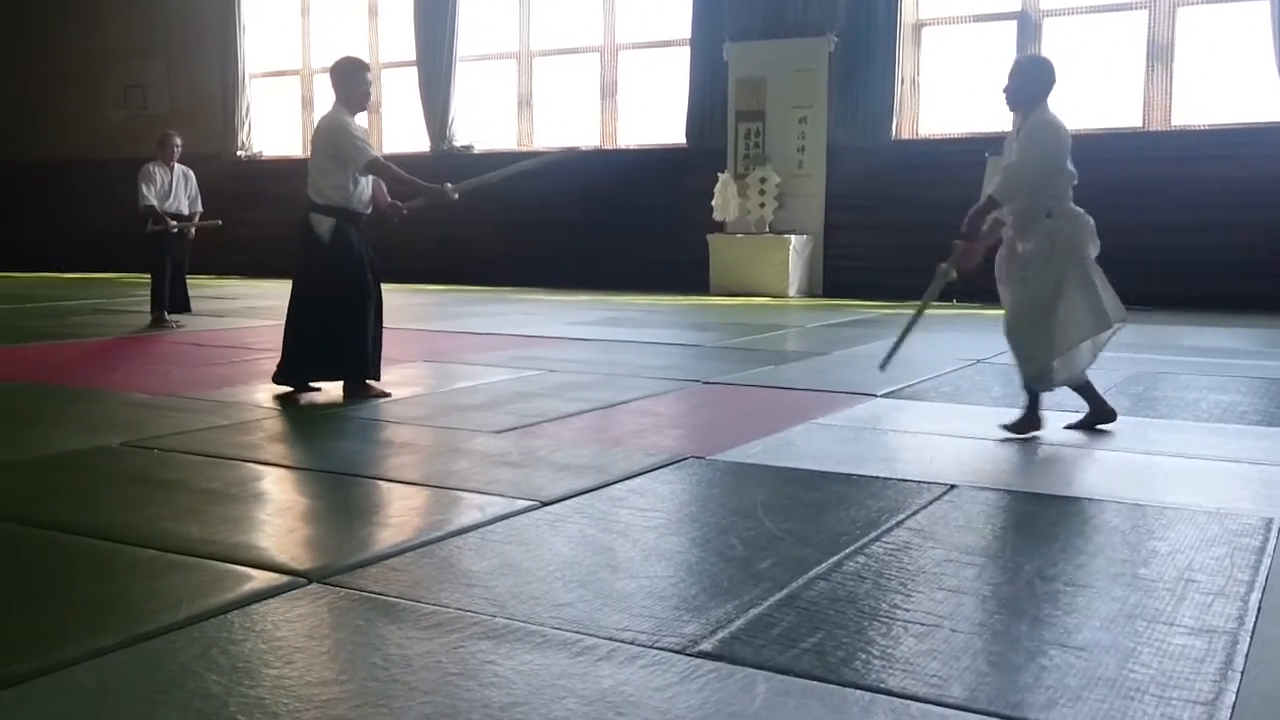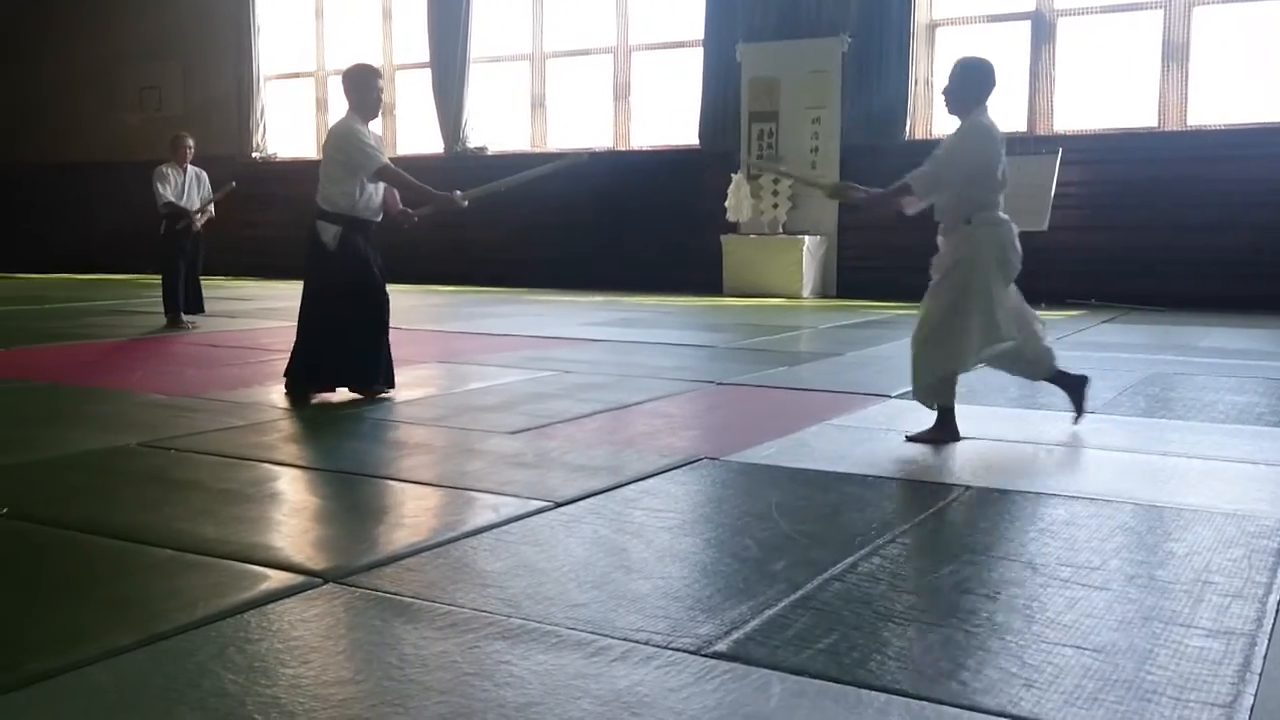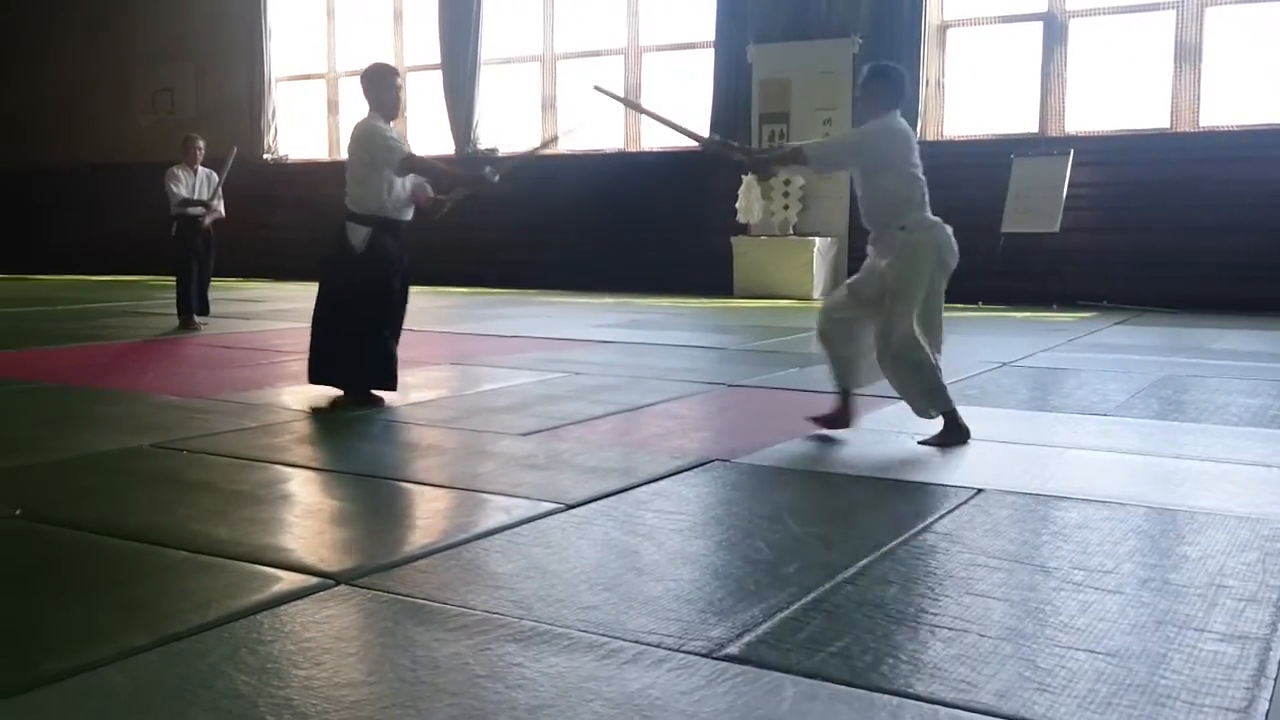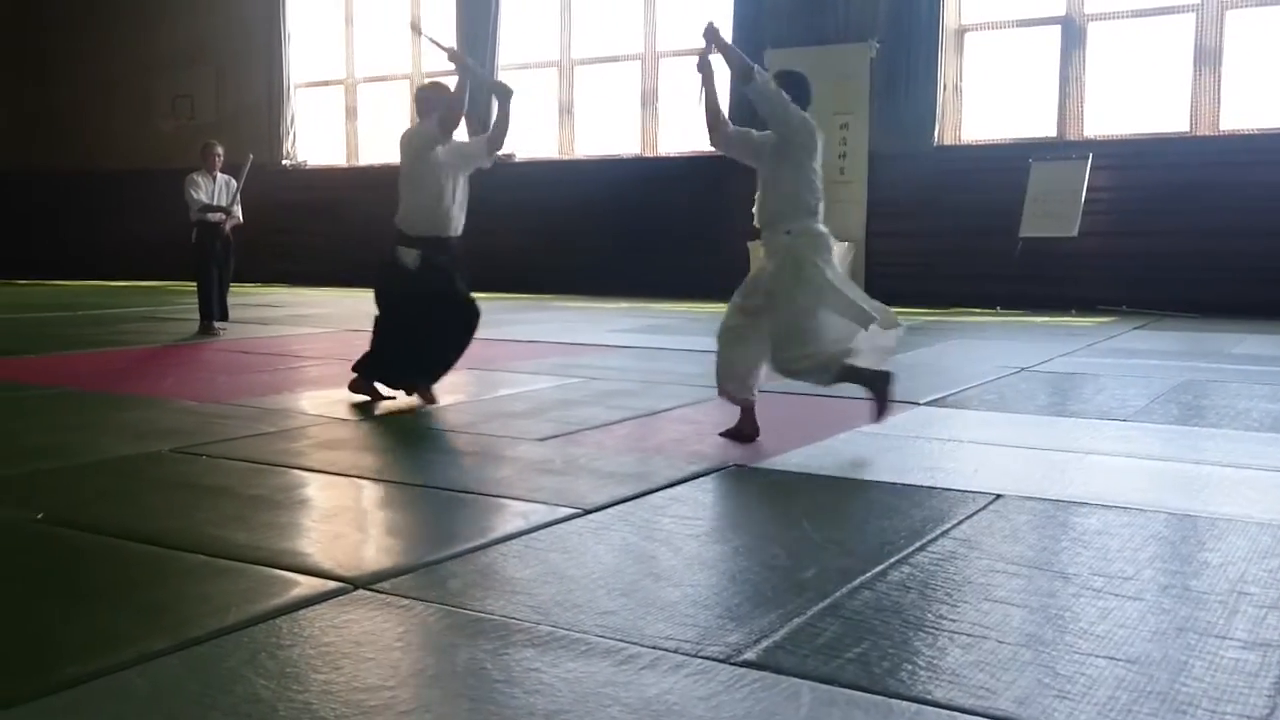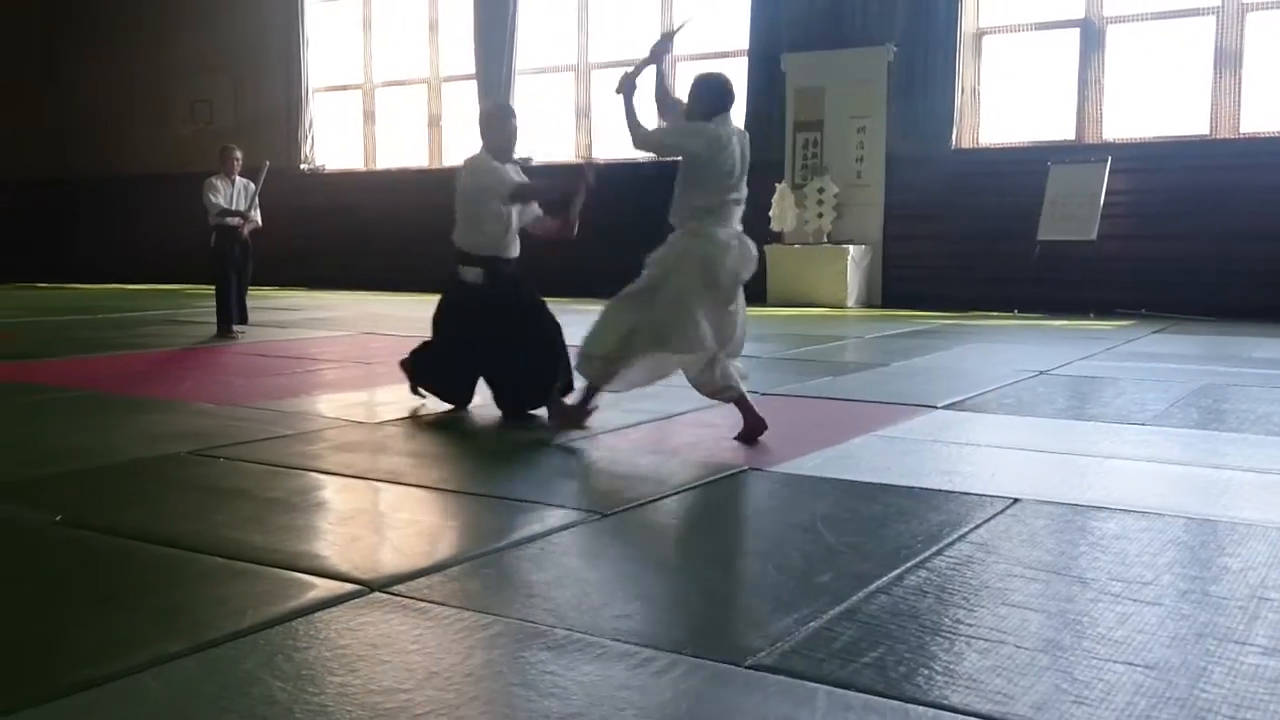
dt=0.2s
person 1, frame 1
left shoulder: (1046, 132)
right shoulder: (1024, 133)
left elbow: (1010, 187)
right elbow: (1011, 198)
left wrist: (971, 229)
right wrist: (981, 238)
left hip: (1055, 237)
right hip: (1030, 239)
left knee: (1026, 324)
right knee: (1031, 328)
left ankle: (1032, 410)
right ankle: (1097, 406)
person 1, frame 2
left shoulder: (976, 135)
right shoulder: (971, 134)
left elbow: (928, 179)
right elbow: (934, 187)
left wrist: (873, 199)
right wrist: (873, 196)
left hip: (977, 244)
right hip: (969, 244)
left knee: (938, 333)
right knee: (995, 336)
left ankle: (945, 423)
right ankle: (1069, 383)
person 1, frame 3
left shoulder: (885, 134)
right shoulder: (883, 135)
left elbow: (820, 154)
right elbow: (829, 156)
left wrist: (762, 160)
right wrist: (771, 162)
left hip: (911, 248)
right hip: (897, 248)
left knee: (901, 342)
right knee: (838, 319)
left ankle: (954, 424)
right ankle: (844, 408)
person 1, frame 4
left shoulder: (800, 132)
right shoulder: (776, 144)
left elbow: (754, 82)
right elbow: (724, 138)
left wrist: (720, 44)
right wrist: (708, 80)
left hip: (796, 251)
right hip: (785, 250)
left knee: (793, 348)
right knee: (741, 331)
left ankle: (873, 380)
right ankle: (746, 419)
person 1, frame 5
left shoulder: (708, 137)
right shoulder: (736, 138)
left elbow: (643, 139)
right elbow: (679, 113)
left wrist: (629, 95)
right wrist: (656, 67)
left hip: (694, 251)
right hip: (724, 250)
left knee: (627, 323)
right knee: (709, 344)
left ankle: (582, 407)
right ankle: (750, 416)
person 2, frame 1
left shoulder: (349, 126)
right shoulder: (336, 126)
left elbow: (370, 175)
right elbow: (379, 167)
left wrist: (384, 203)
right wrist: (428, 190)
left hip: (340, 225)
right hip: (334, 226)
left knee: (318, 301)
right knee: (354, 300)
left ankle: (298, 371)
right ankle: (355, 378)
person 2, frame 2
left shoulder: (369, 135)
right shoulder: (347, 133)
left elbow: (382, 182)
right elbow: (389, 174)
left wrist: (396, 209)
right wrist: (438, 198)
left hip: (353, 233)
right hip: (340, 234)
left knee: (328, 308)
right knee: (367, 304)
left ankle: (305, 379)
right ankle: (363, 377)
person 2, frame 3
left shoulder: (391, 134)
right shoulder: (370, 132)
left elbow: (414, 177)
right elbow: (416, 164)
left wrist: (427, 197)
right wrist: (463, 178)
left hip: (386, 235)
right hip: (369, 235)
right knee: (374, 311)
left ankle: (350, 381)
right ankle: (356, 385)
person 2, frame 4
left shoulder: (456, 148)
right shoulder: (415, 141)
left elbow: (493, 145)
right elbow: (450, 121)
left wrist: (503, 103)
right wrist: (466, 75)
left hip: (440, 252)
right hip: (419, 254)
person 2, frame 5
left shoulder: (512, 172)
right shoulder: (477, 170)
left elbow: (534, 221)
right elbow: (521, 193)
left wrist: (565, 223)
right wrist: (573, 186)
left hip: (499, 269)
right hip: (480, 272)
person 3, frame 1
left shoulder: (187, 173)
right shoulder: (149, 171)
left elbow: (195, 204)
right elbow: (147, 203)
left wrist: (192, 225)
right wrist: (165, 220)
left hip: (181, 226)
right hip: (159, 226)
left knee: (178, 271)
right knee: (162, 269)
left ankle: (162, 313)
right ankle: (160, 313)
person 3, frame 2
left shoulder: (200, 174)
right shoulder: (163, 172)
left elbow: (208, 206)
right elbow: (165, 201)
left wrist: (200, 220)
right wrist: (186, 212)
left hip: (193, 228)
right hip: (173, 226)
left knee: (191, 272)
right knee: (174, 271)
left ankle: (181, 313)
right ankle: (174, 314)
person 3, frame 3
left shoulder: (211, 175)
right shoulder: (174, 173)
left elbow: (219, 208)
right elbow: (179, 199)
left wrist: (208, 218)
right wrist: (202, 203)
left hip: (204, 228)
right hip: (184, 226)
left knee: (203, 273)
right knee: (187, 272)
left ankle: (194, 314)
right ankle: (187, 315)
person 3, frame 4
left shoulder: (229, 182)
right shoulder: (194, 180)
left elbow: (237, 214)
right elbow: (199, 205)
left wrist: (228, 223)
right wrist: (221, 209)
left hip: (224, 234)
right hip: (204, 232)
left knee: (222, 278)
right knee: (208, 277)
left ankle: (212, 320)
right ankle: (208, 321)
person 3, frame 5
left shoulder: (248, 185)
right shoulder: (212, 184)
left elbow: (256, 217)
right elbow: (217, 209)
left wrist: (247, 227)
right wrist: (239, 214)
left hip: (242, 238)
right hip: (223, 236)
left knee: (241, 282)
right knee: (226, 281)
left ankle: (231, 323)
right ankle: (226, 324)
